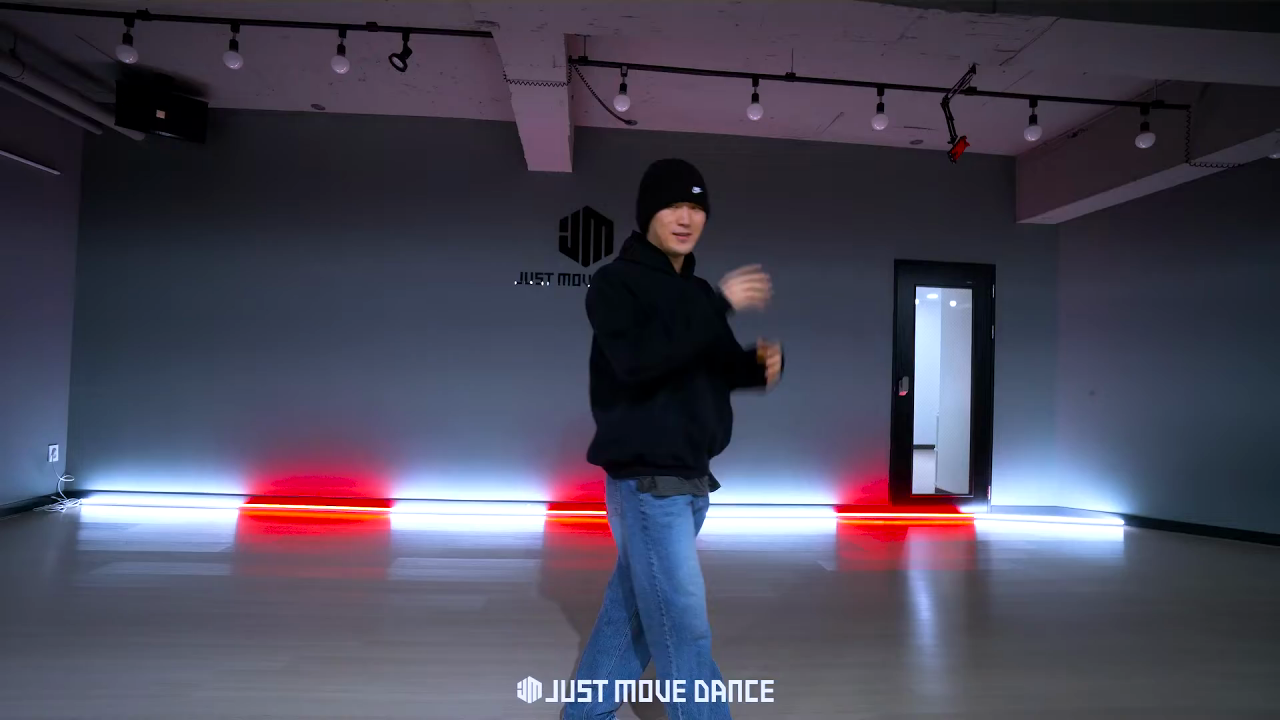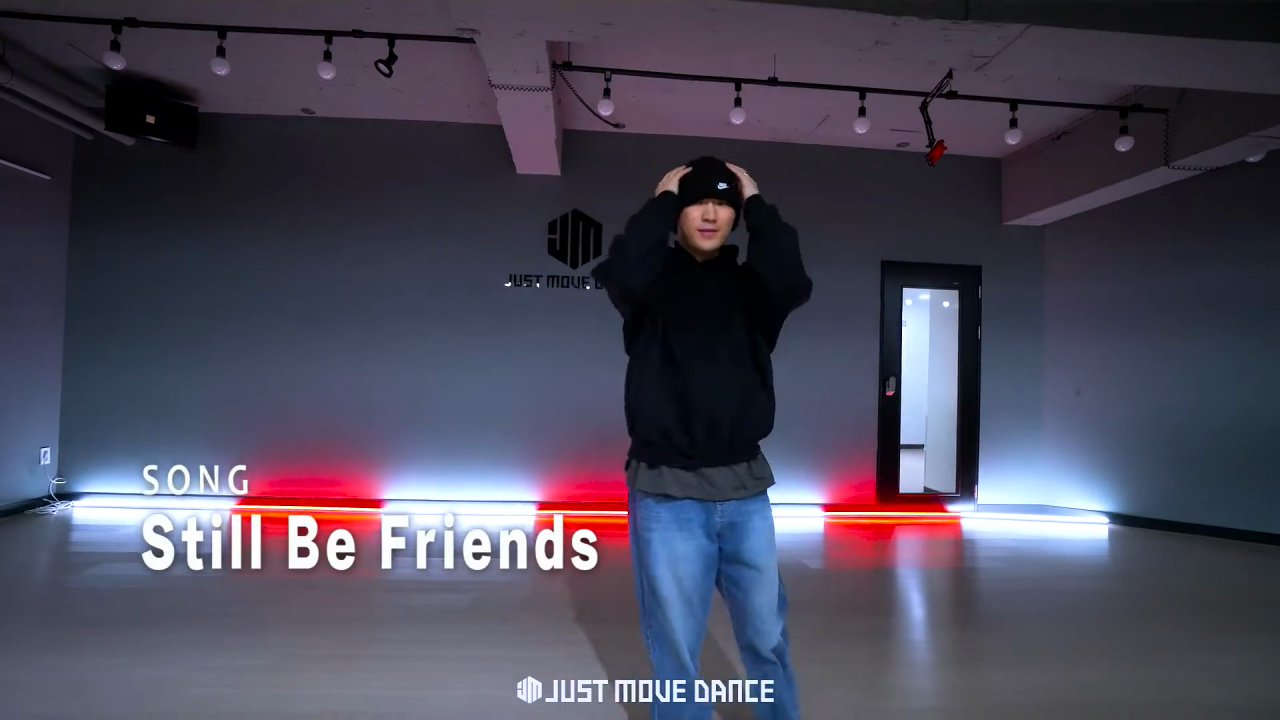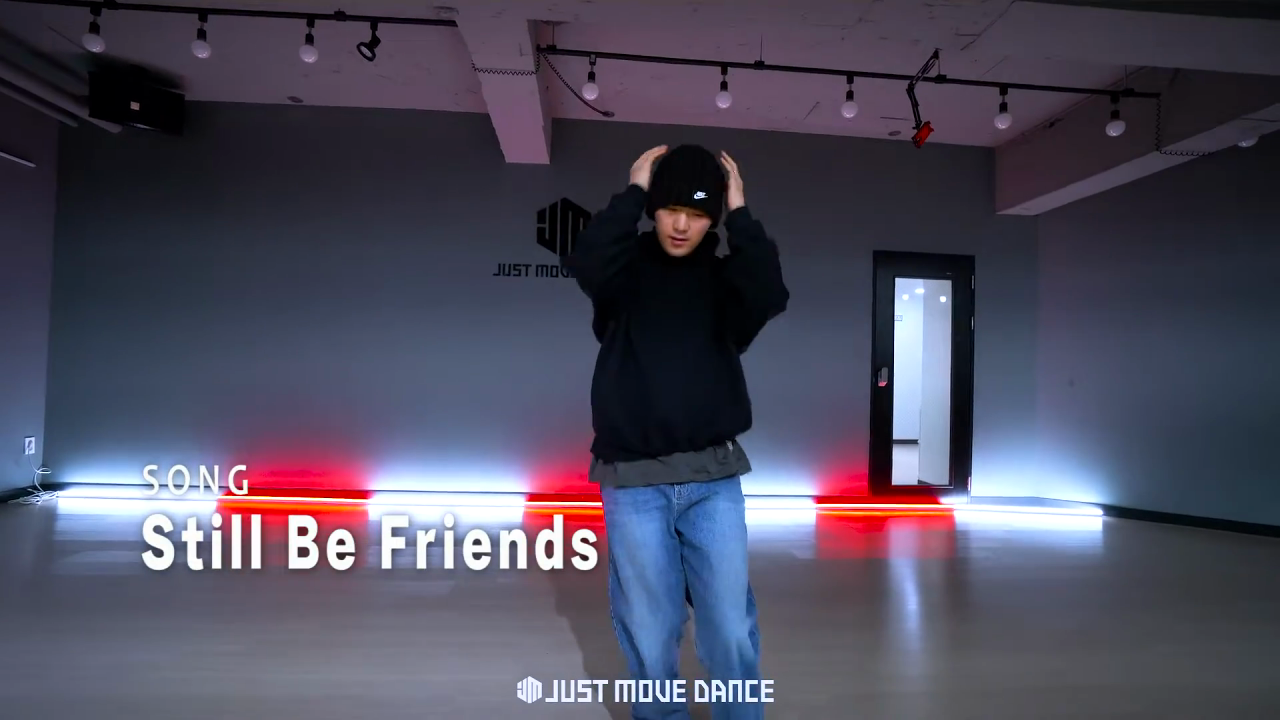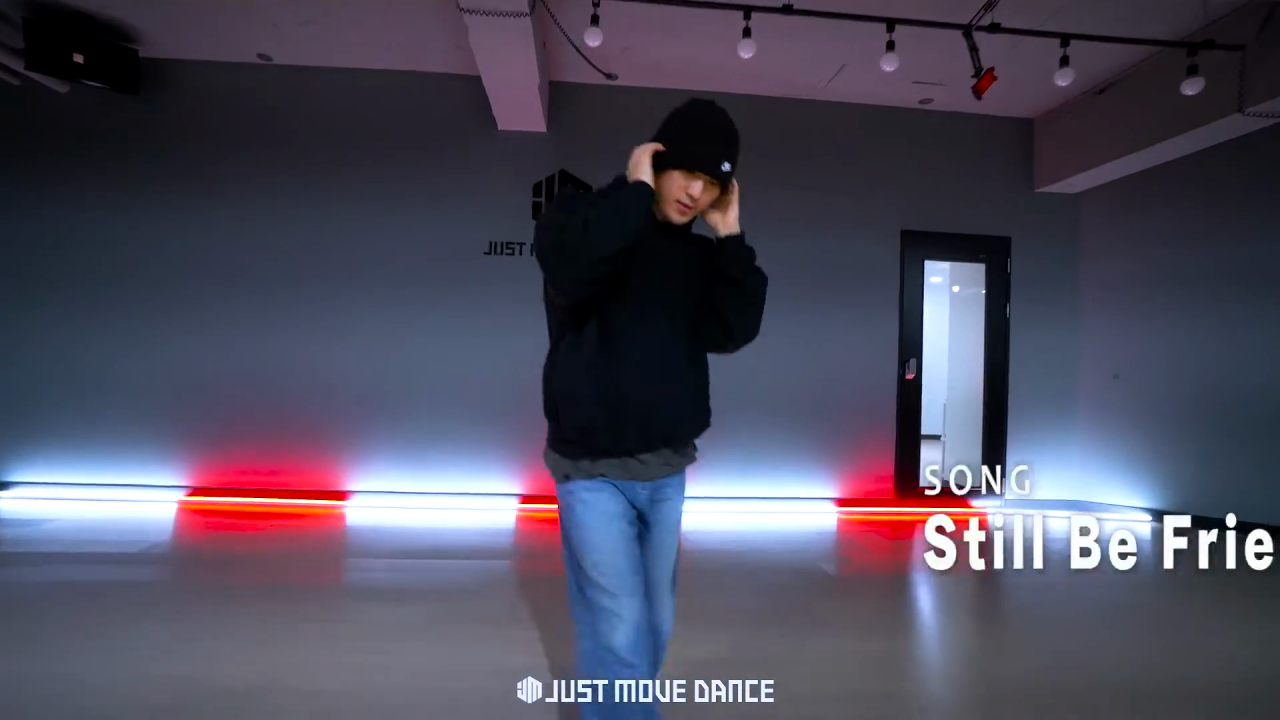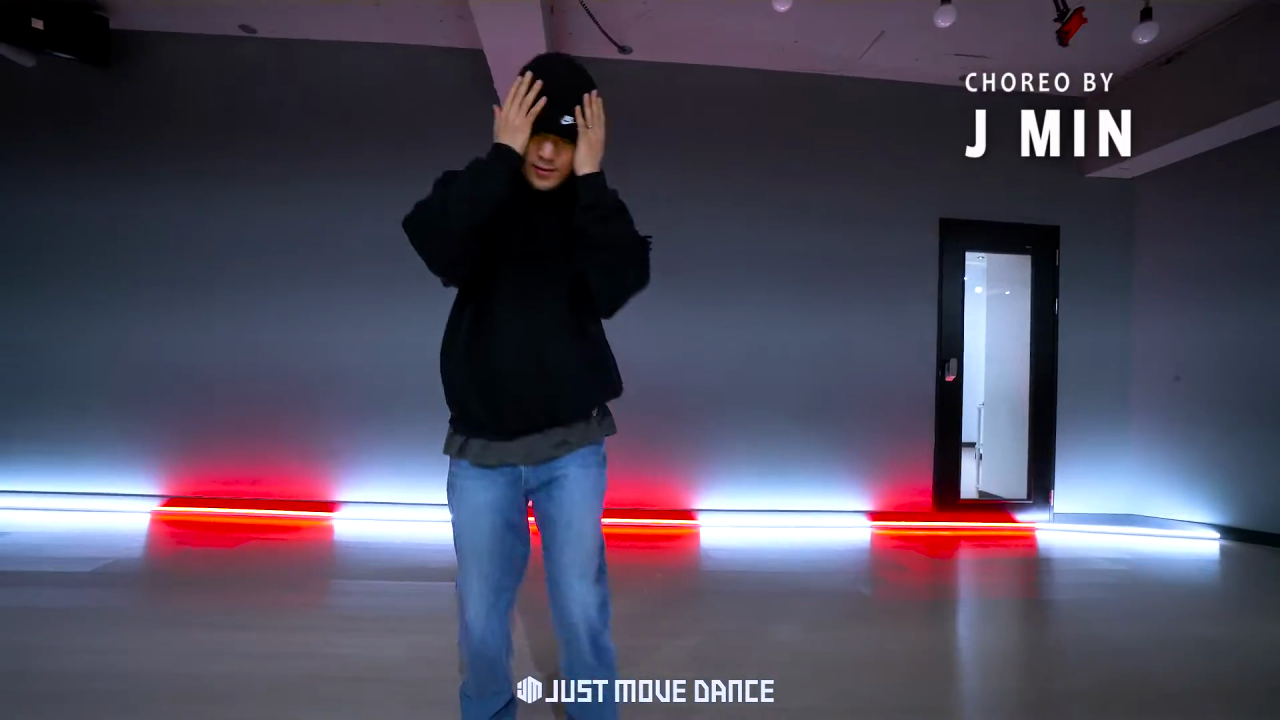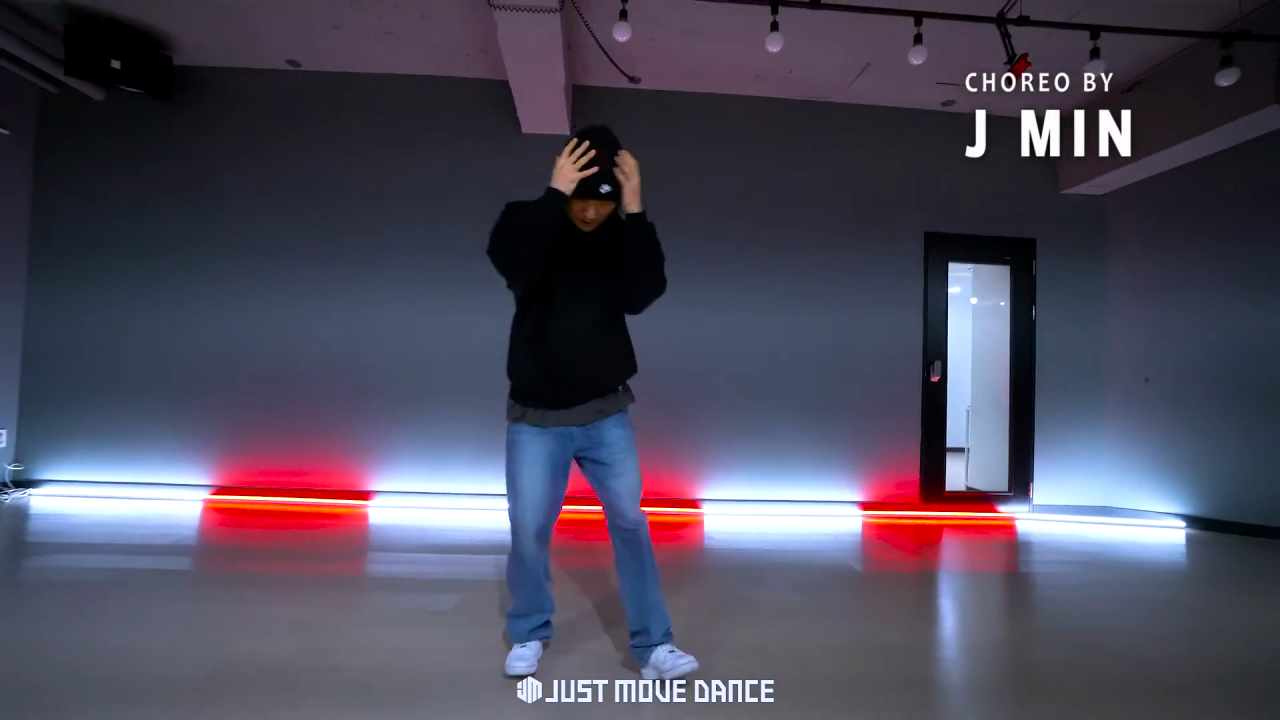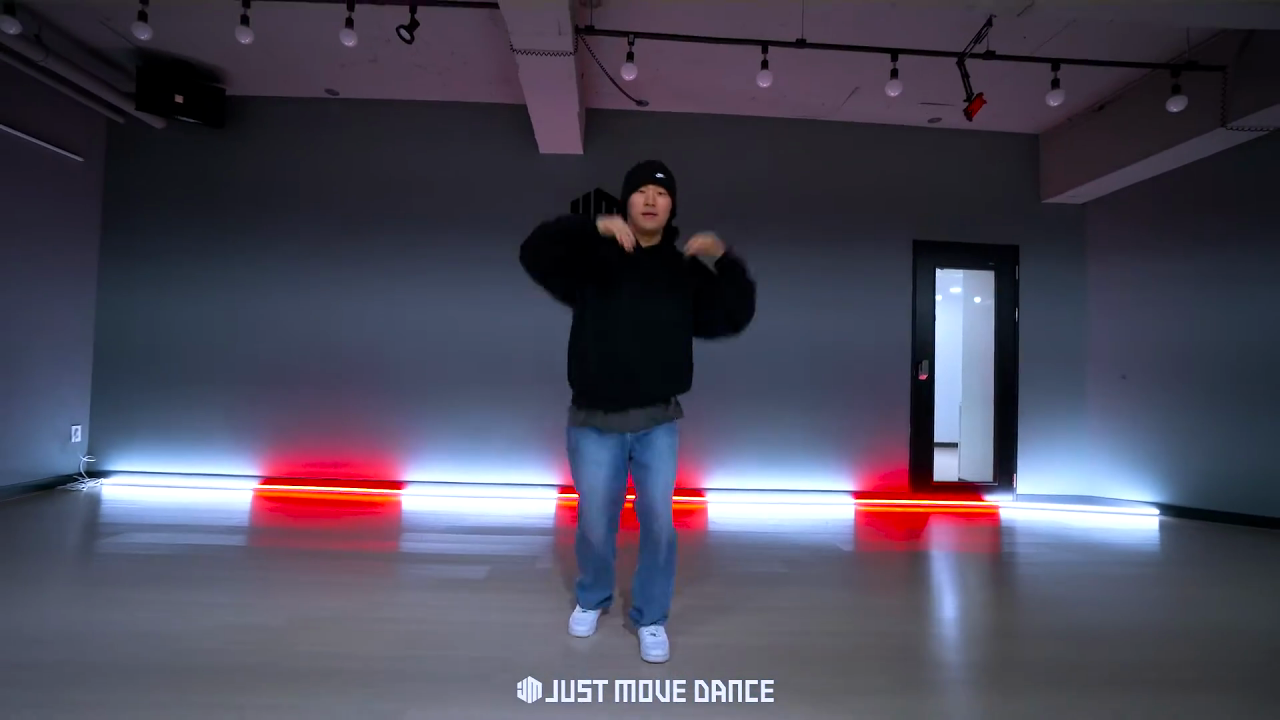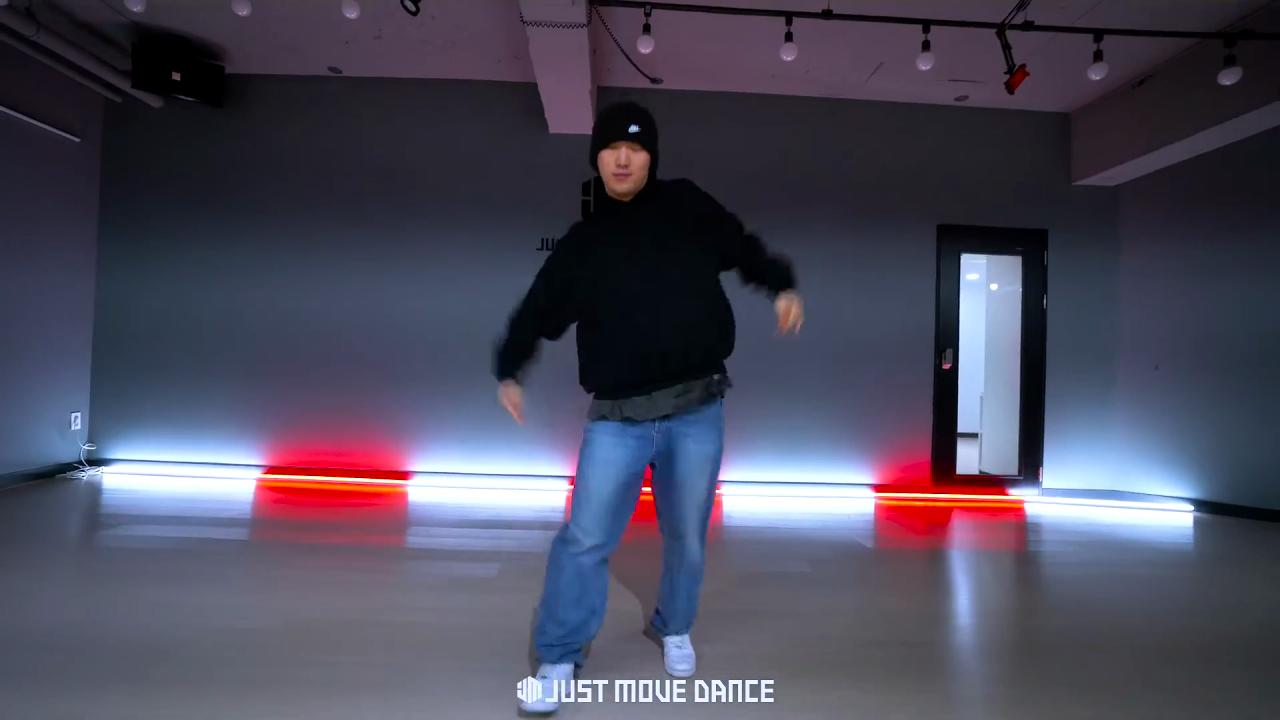
dt=0.7s
person 1, frame 1
left shoulder: (697, 293)
right shoulder: (617, 283)
left elbow: (713, 369)
right elbow: (638, 364)
left wrist: (758, 363)
right wrist: (720, 305)
left hip: (683, 481)
right hip: (645, 484)
left knee: (631, 611)
right knee: (684, 628)
person 1, frame 2
left shoulder: (748, 286)
right shoulder: (651, 283)
left elbow: (791, 284)
right elbow: (624, 275)
left wrist: (755, 201)
right wrist: (663, 200)
left hip: (744, 489)
right hip: (667, 492)
left knee: (766, 634)
right knee: (677, 642)
person 1, frame 3
left shoulder: (725, 280)
right shoulder: (622, 272)
left elbow: (769, 296)
right elbow: (586, 264)
left wrist: (739, 212)
right wrist: (634, 189)
left hip: (714, 478)
right hip: (633, 481)
left knee: (730, 630)
right knee: (649, 631)
person 1, frame 4
left shoulder: (699, 255)
right shoulder: (580, 215)
left elbow: (731, 332)
right elbow: (574, 276)
left wrist: (730, 235)
right wrist: (634, 192)
left hip: (665, 468)
right hip: (590, 468)
left knee: (648, 625)
right knee: (620, 629)
person 1, frame 5
left shoulder: (601, 213)
right shoulder: (471, 195)
left elbow: (610, 290)
right elbow: (439, 252)
left wrist: (589, 178)
right wrist: (500, 155)
left hip: (572, 443)
right hip: (480, 449)
left knee: (578, 599)
right knee: (481, 610)
person 1, frame 6
left shoulder: (623, 237)
right shoulder: (527, 221)
left elbow: (641, 294)
right elbow: (518, 270)
left wrist: (634, 212)
right wrist: (554, 194)
left hip: (604, 412)
right hip: (535, 415)
left knee: (630, 524)
right knee: (529, 531)
left ankle: (653, 644)
right ankle: (529, 632)
person 1, frame 7
left shoulder: (687, 269)
right shoulder: (590, 257)
left elbow: (735, 317)
right elbow: (537, 254)
left wrist: (724, 261)
right wrist: (594, 228)
left hip: (656, 421)
right hip: (593, 420)
left knee: (659, 524)
right knee: (595, 525)
left ankle: (650, 617)
right ankle: (592, 599)
person 1, frame 8
left shoulder: (689, 208)
right shoulder: (582, 244)
left elbow: (742, 248)
right elbow: (538, 311)
left wrist: (782, 287)
right wrist: (509, 370)
left hip: (695, 409)
right hip: (618, 417)
left knee: (688, 540)
right knee: (586, 537)
left ankle: (674, 629)
right ankle: (557, 658)
